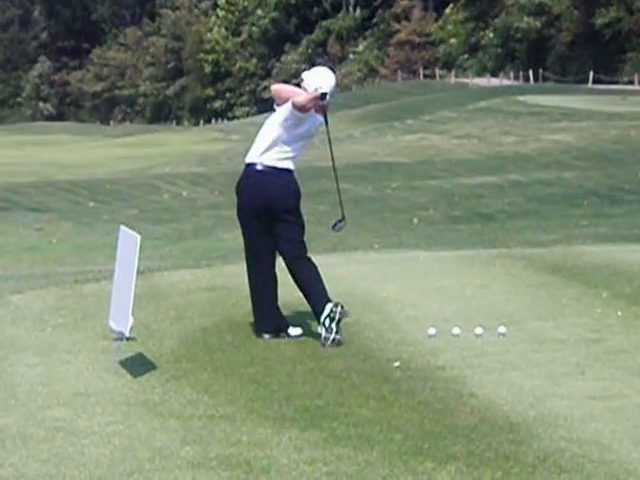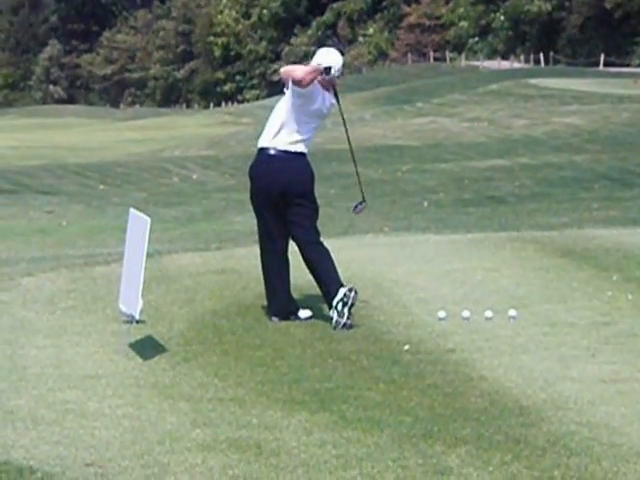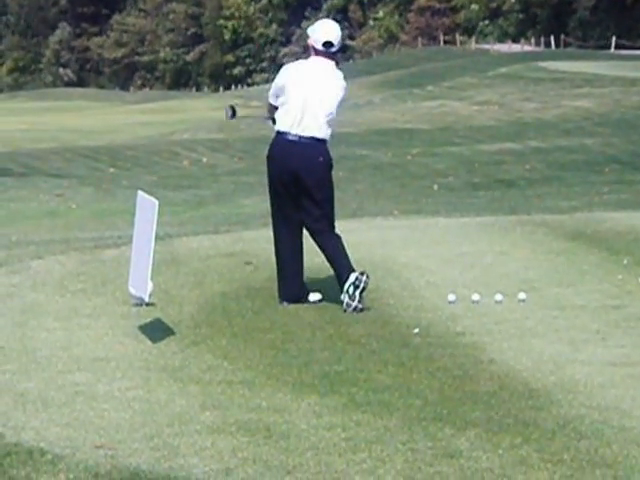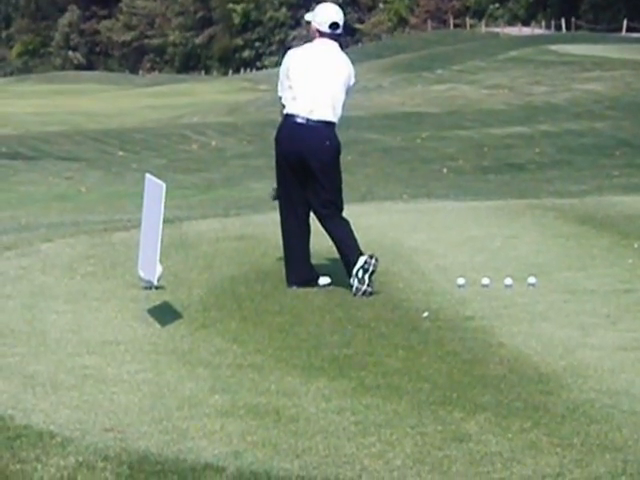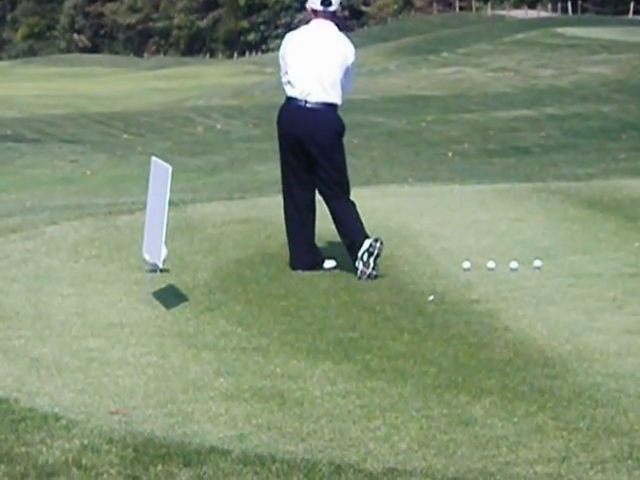
dt=1s
person 1, frame 1
left shoulder: (299, 111)
right shoulder: (316, 120)
left elbow: (300, 101)
right elbow: (277, 89)
left wrist: (313, 96)
right wrist: (317, 99)
left hip: (253, 182)
right hip: (283, 184)
left knee: (259, 258)
right knee: (296, 254)
left ankle: (269, 323)
right ankle: (324, 307)
person 1, frame 2
left shoulder: (306, 89)
right shoulder: (327, 101)
left elbow: (292, 74)
right elbow: (292, 73)
left wrist: (317, 69)
right wrist: (327, 77)
left hip: (267, 166)
right hip: (297, 168)
left knee: (272, 241)
right knee: (309, 237)
left ankle: (281, 306)
right ankle: (336, 292)
person 1, frame 3
left shoulder: (291, 71)
right shoulder: (339, 81)
left elbow: (271, 108)
left hip: (283, 149)
right hip: (315, 153)
left knee: (286, 223)
right knee: (321, 224)
left ankle: (292, 290)
right ankle: (348, 276)
person 1, frame 4
left shoulder: (294, 55)
right shoulder: (345, 65)
left elbow: (283, 97)
right elbow: (339, 105)
left hip: (290, 131)
right hip: (322, 136)
left knee: (293, 205)
right knee: (328, 207)
left ankle: (300, 273)
right ankle: (356, 260)
person 1, frame 5
left shoulder: (291, 39)
right shoulder: (344, 45)
left elbow: (286, 80)
right elbow: (344, 88)
left hip: (291, 115)
right hip: (323, 119)
left knee: (296, 188)
right knee: (335, 189)
left ankle: (304, 256)
right ankle: (361, 245)
